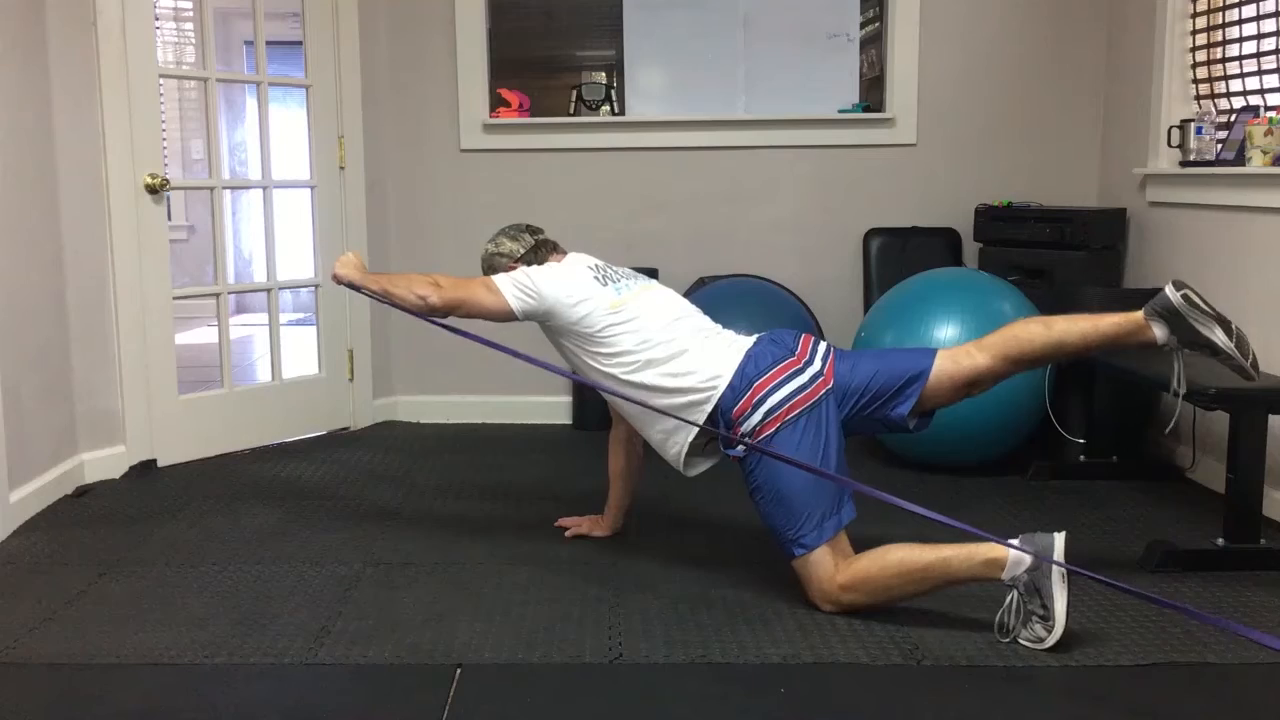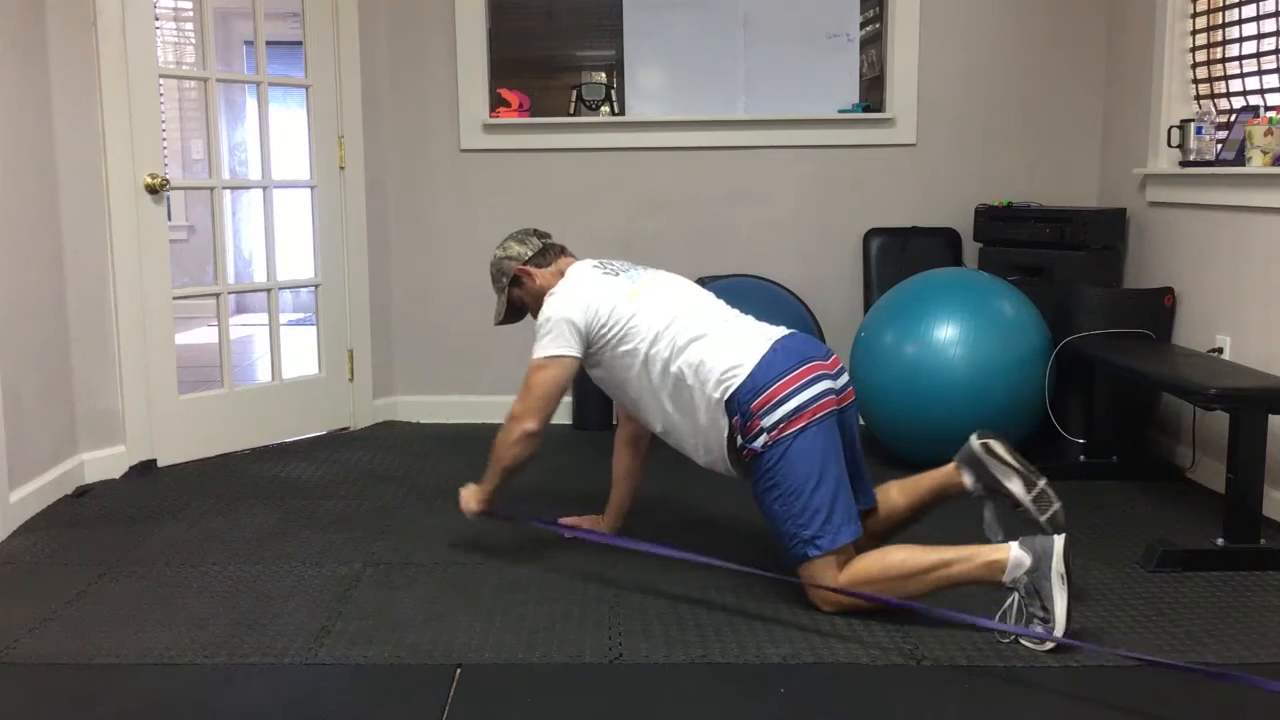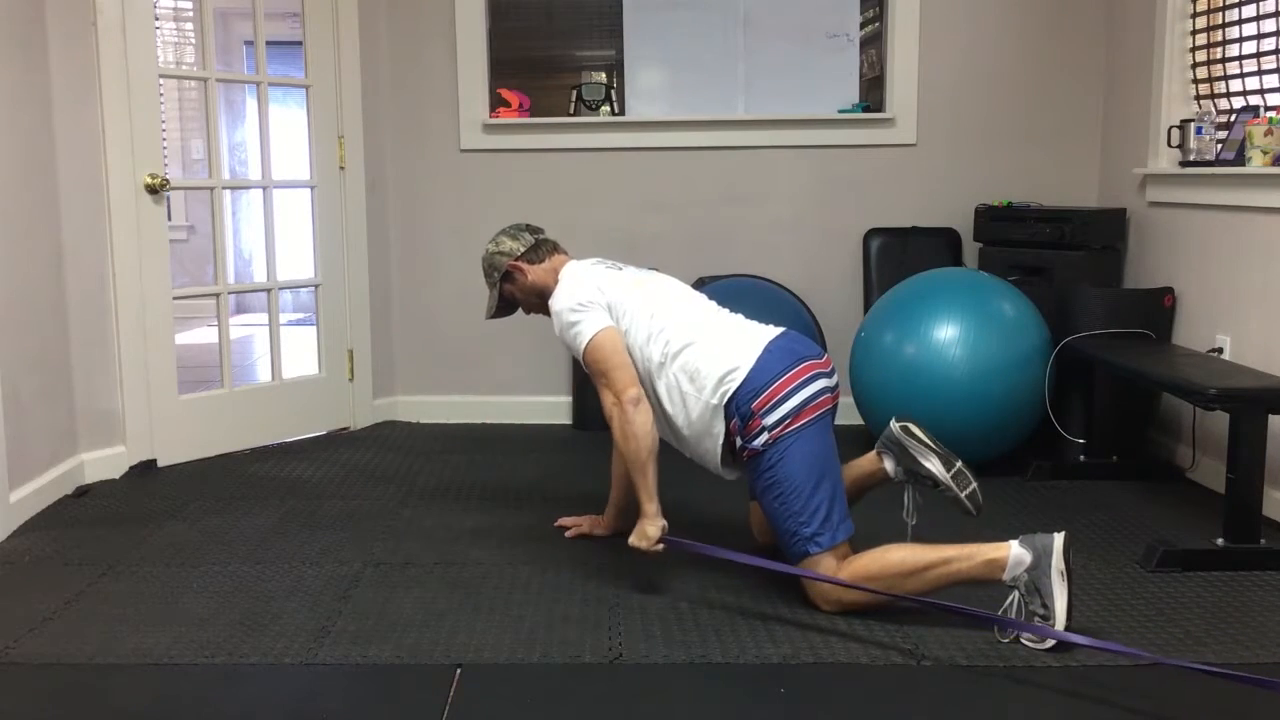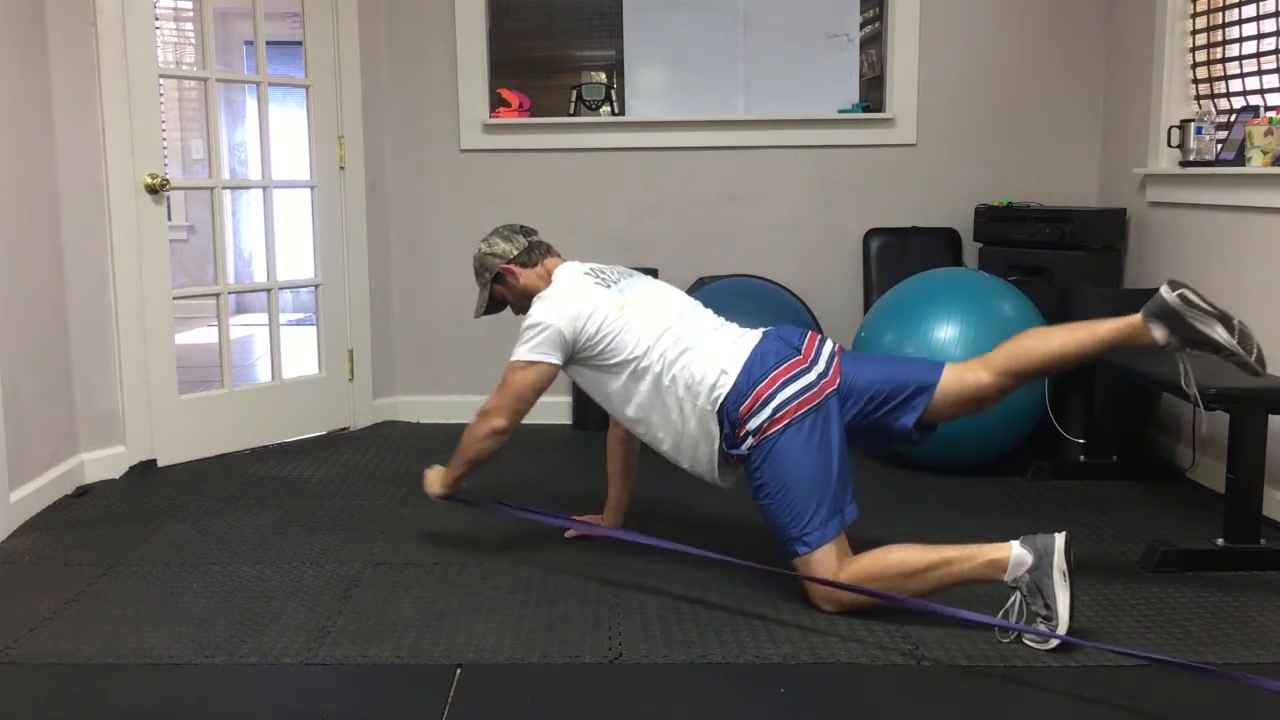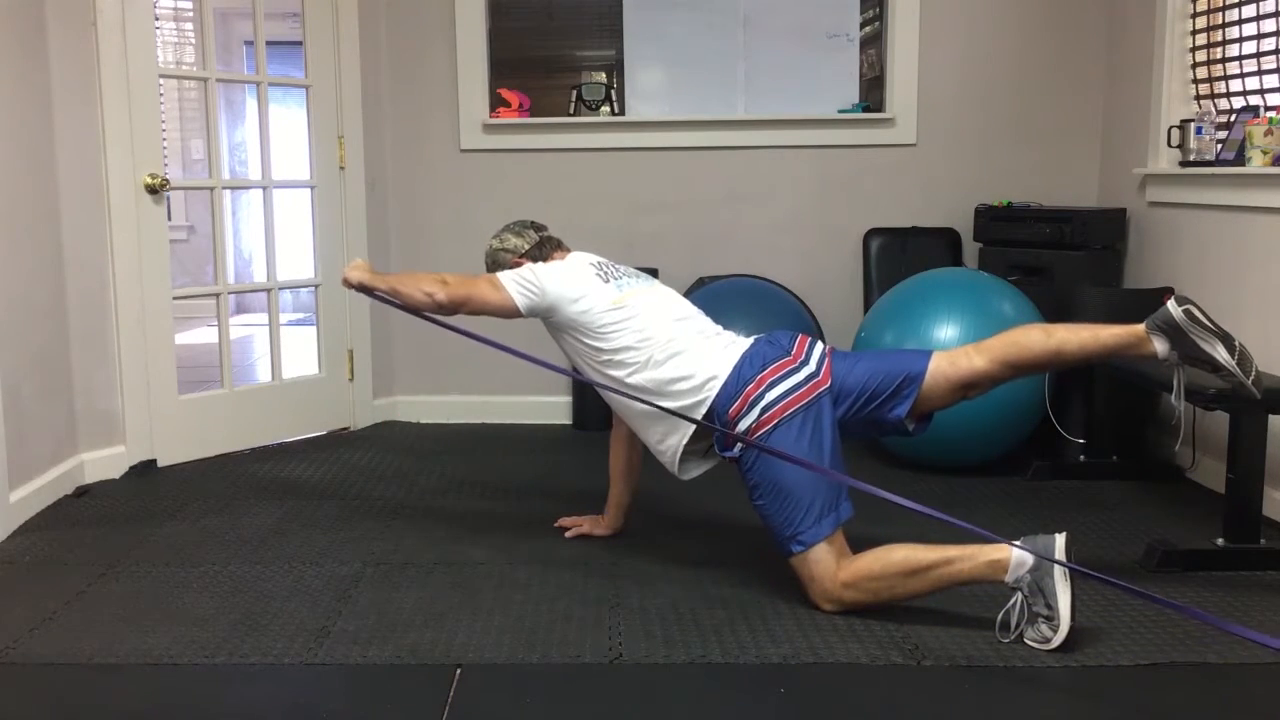
dt=1s
person 1, frame 1
left shoulder: (550, 287)
right shoulder: (606, 279)
left elbow: (435, 297)
right elbow: (628, 419)
left wrist: (360, 278)
right wrist: (609, 517)
left hip: (765, 404)
right hip: (797, 361)
left knee: (834, 580)
right knee: (983, 359)
left ankle: (1011, 558)
right ankle: (1158, 321)
person 1, frame 2
left shoulder: (567, 303)
right shoulder: (618, 284)
left elbow: (527, 423)
right elbow: (634, 420)
left wrist: (483, 492)
right wrist: (610, 519)
left hip: (775, 405)
right hip: (810, 368)
left knee: (834, 583)
right knee: (860, 527)
left ankle: (1017, 560)
right ankle: (964, 471)
person 1, frame 3
left shoulder: (571, 297)
right shoulder: (607, 280)
left elbow: (628, 404)
right elbow: (633, 405)
left wrist: (649, 512)
right wrist: (610, 518)
left hip: (767, 402)
right hip: (794, 365)
left knee: (832, 582)
right knee: (770, 530)
left ankle: (1018, 558)
right ankle: (888, 459)
person 1, frame 4
left shoulder: (552, 311)
right shoulder: (602, 282)
left elbow: (497, 421)
right elbow: (626, 413)
left wrist: (449, 477)
right wrist: (611, 518)
left hip: (766, 410)
right hip: (797, 362)
left knee: (834, 582)
right knee: (984, 380)
left ankle: (1014, 559)
right ankle: (1152, 322)
person 1, frame 5
left shoulder: (554, 284)
right shoulder: (610, 274)
left elbow: (440, 296)
right elbow: (627, 409)
left wrist: (368, 278)
right wrist: (609, 516)
left hip: (759, 407)
right hip: (790, 361)
left knee: (836, 584)
right knee: (977, 364)
left ankle: (1014, 559)
right ankle: (1156, 333)
